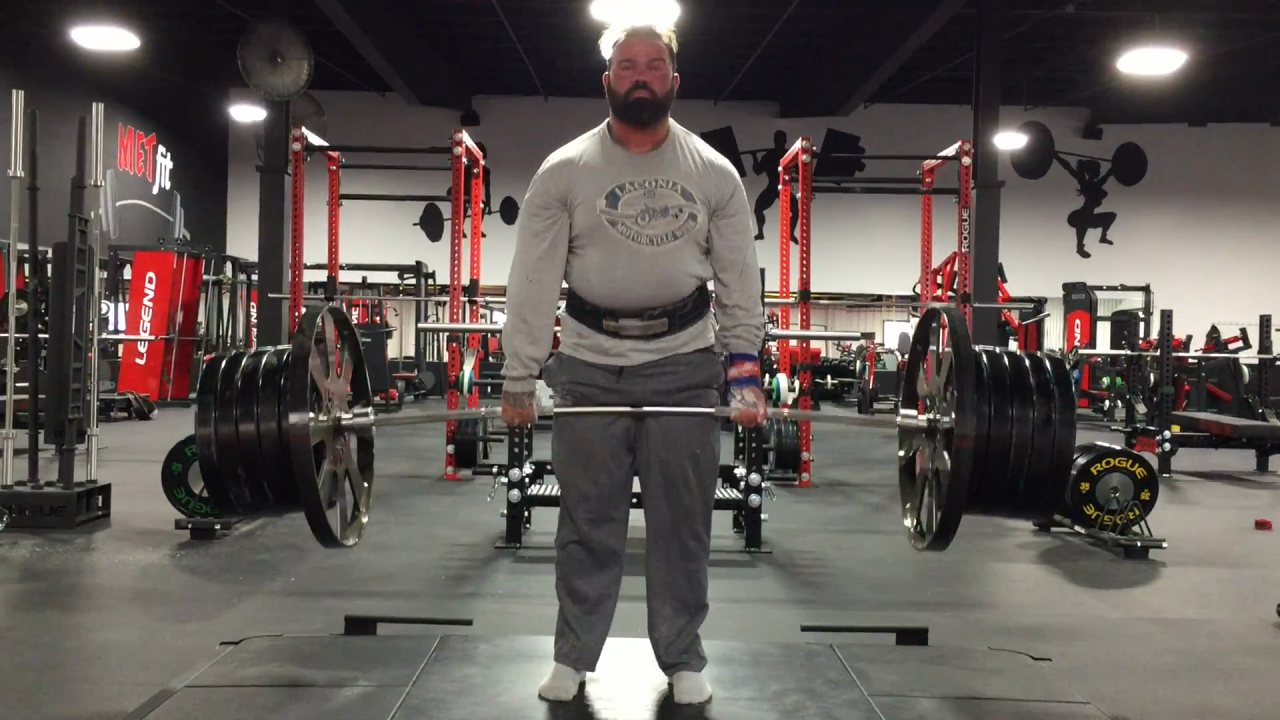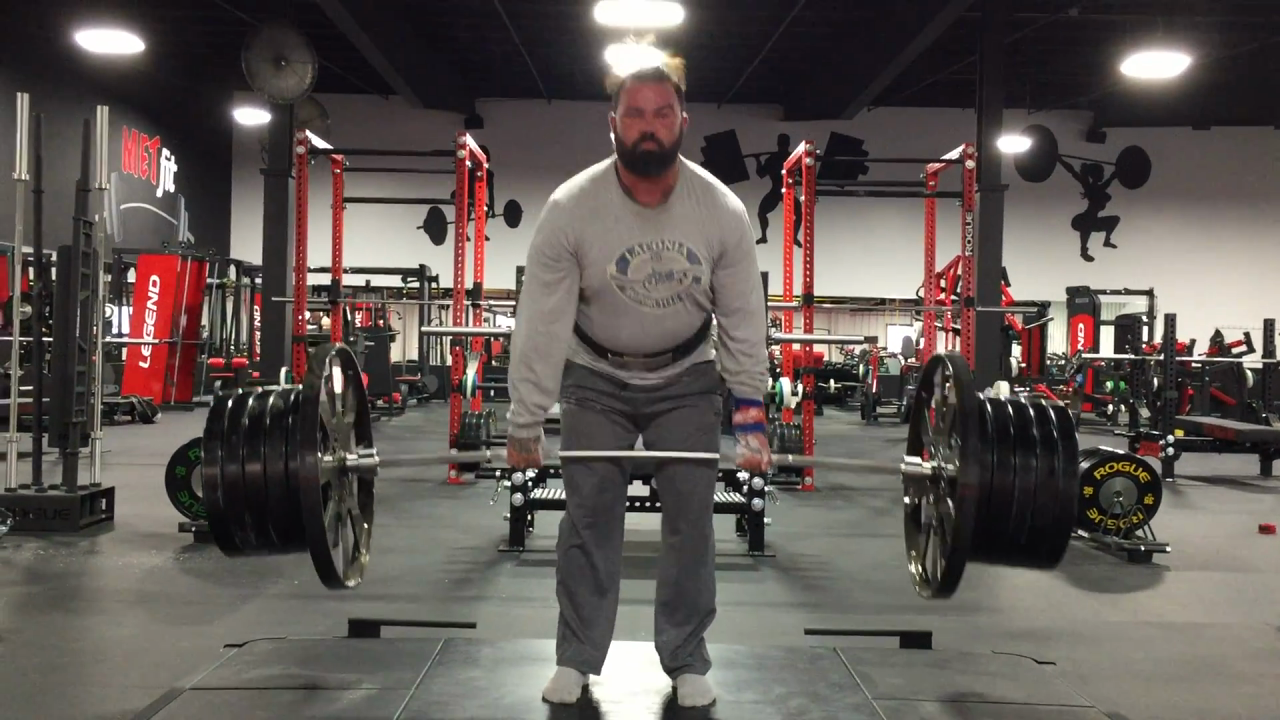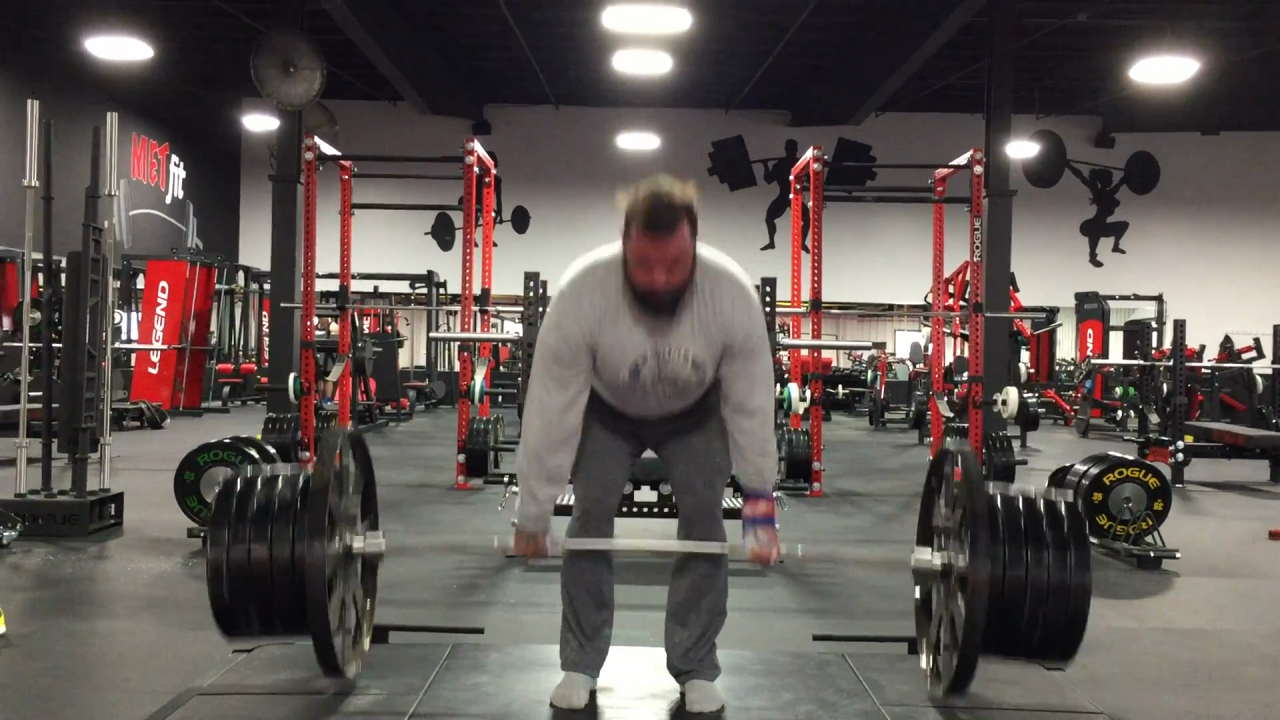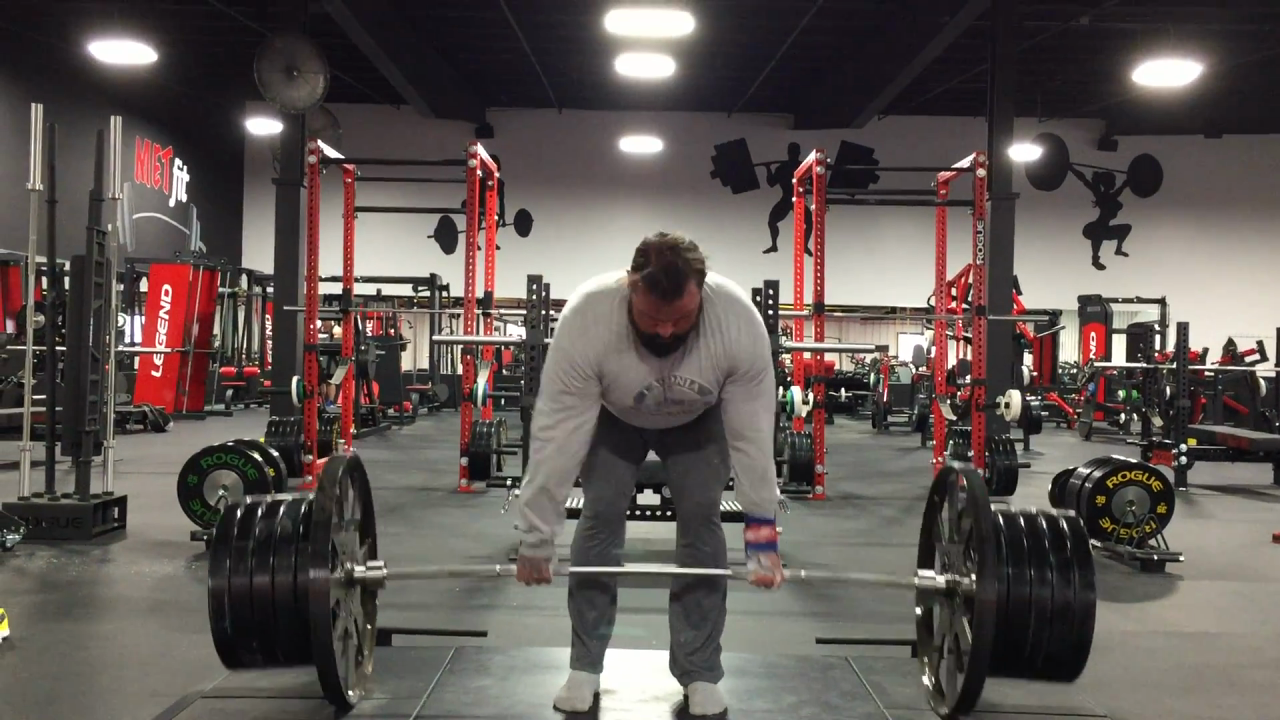
dt=0.3s
person 1, frame 1
left shoulder: (713, 171)
right shoulder: (565, 169)
left elbow: (738, 279)
right elbow: (534, 282)
left wrist: (744, 373)
right wrist: (519, 380)
left hip: (684, 364)
right hip: (589, 364)
left knee: (681, 519)
right knee: (588, 519)
left ankle: (682, 658)
right ankle: (572, 657)
person 1, frame 2
left shoulder: (722, 211)
right shoulder: (571, 208)
left elbow: (744, 321)
right elbow: (541, 324)
left wrist: (751, 417)
right wrist: (525, 425)
left hip: (686, 381)
right hip: (594, 380)
left knee: (690, 516)
right knee: (589, 517)
left ankle: (687, 663)
right ankle: (575, 661)
person 1, frame 3
left shoulder: (734, 297)
right shoulder: (581, 296)
left elbow: (751, 410)
right elbow: (552, 413)
left wrist: (759, 509)
right wrist: (534, 514)
left hip: (695, 414)
right hip: (607, 412)
left knee: (703, 518)
right knee: (591, 514)
left ankle: (696, 670)
right ankle: (580, 665)
person 1, frame 4
left shoulder: (740, 323)
right shoulder: (586, 320)
left elbow: (752, 435)
right elbow: (555, 437)
left wrist: (762, 535)
right wrist: (535, 541)
left hip: (696, 419)
right hip: (611, 416)
left knee: (700, 518)
right knee: (601, 515)
left ankle: (699, 672)
right ankle: (585, 666)
